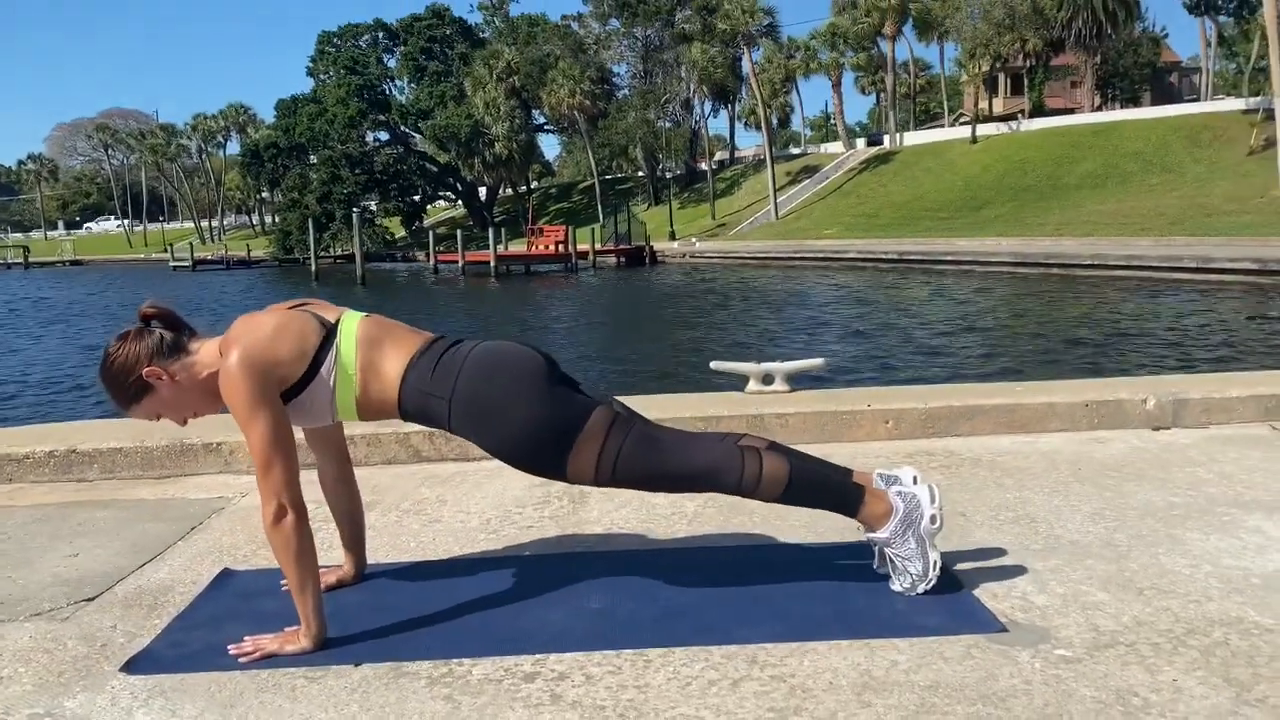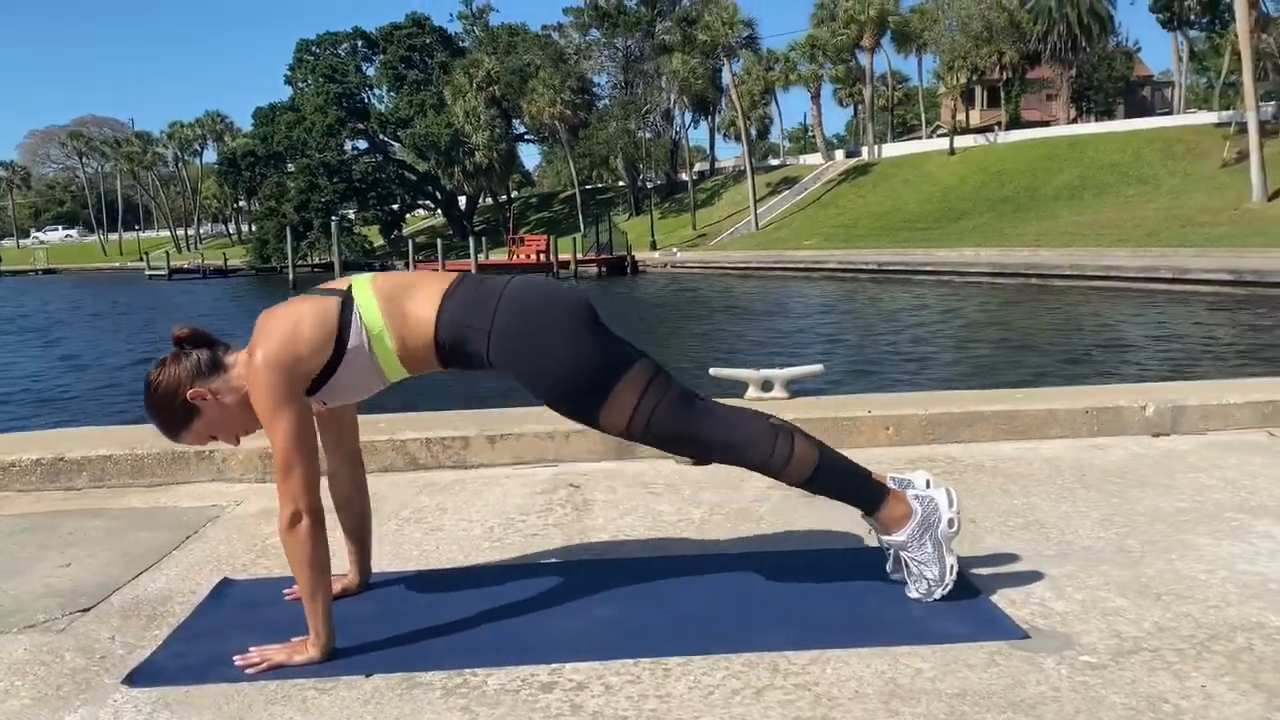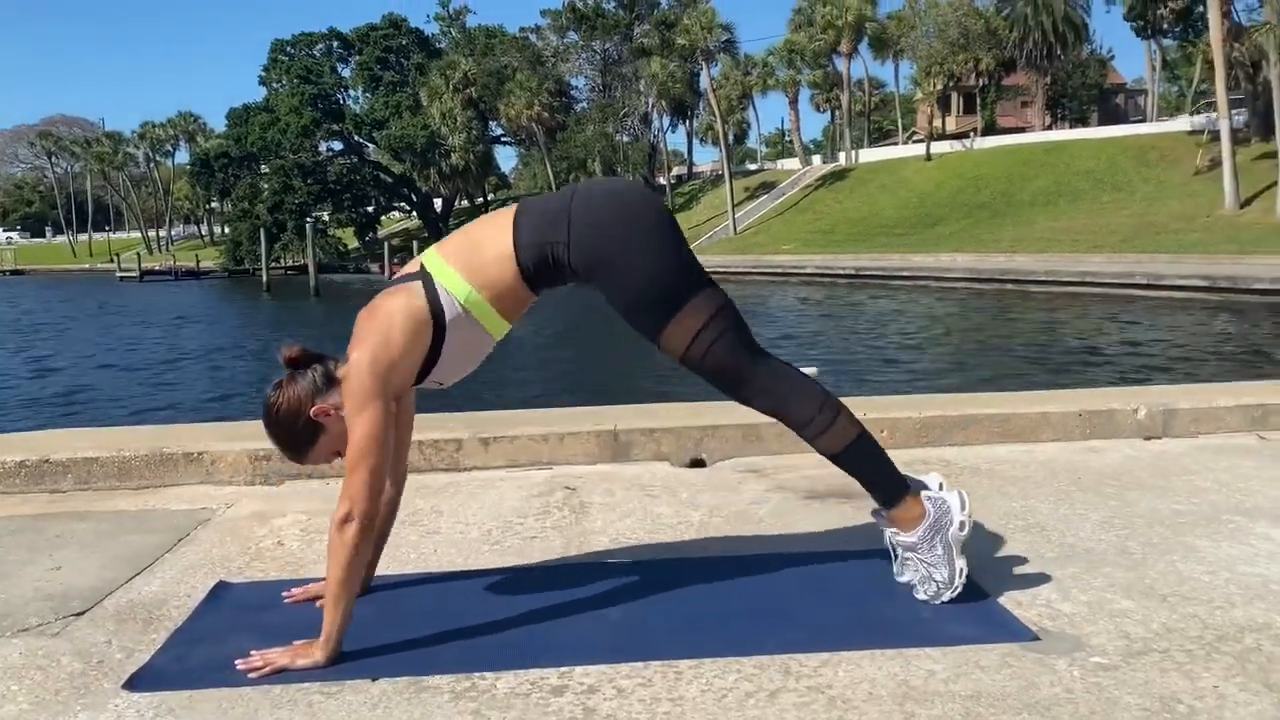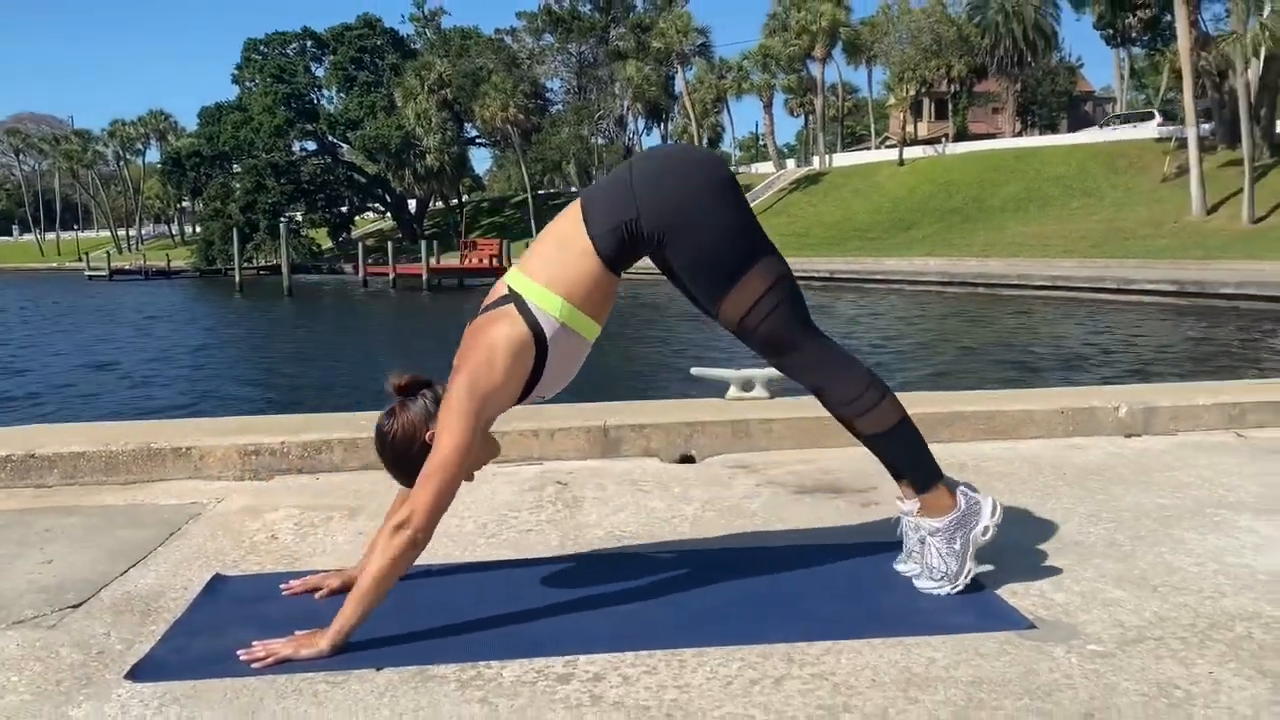
dt=0.3s
person 1, frame 1
left shoulder: (238, 365)
right shoulder: (273, 340)
left elbow: (281, 506)
right elbow: (332, 458)
left wrist: (308, 627)
right wrist: (354, 562)
left hip: (490, 396)
right hip: (495, 374)
left knee: (680, 461)
right knee: (674, 452)
left ankle: (886, 506)
right ankle: (875, 489)
person 1, frame 2
left shoulder: (268, 365)
right shoulder: (302, 351)
left elbow: (299, 508)
right elbow: (343, 463)
left wrist: (316, 636)
right wrist: (357, 571)
left hip: (522, 324)
right hip: (521, 314)
left knee: (699, 427)
right knee: (698, 424)
left ankle: (900, 510)
right ankle: (891, 494)
person 1, frame 3
left shoulder: (367, 370)
right shoulder: (380, 356)
left elbow: (355, 512)
right elbow: (385, 492)
left wrist: (323, 645)
right wrist: (348, 581)
left hip: (597, 231)
right hip: (596, 222)
left knee: (749, 376)
right knee: (746, 375)
left ankle: (917, 515)
right ankle: (903, 503)
person 1, frame 4
left shoulder: (472, 392)
right shoulder: (466, 380)
left elbow: (413, 522)
right elbow: (414, 511)
left wrist: (330, 637)
right wrist: (360, 573)
left hip: (669, 199)
right hip: (659, 193)
left knee: (800, 349)
right knee: (793, 350)
left ankle: (944, 505)
right ankle: (925, 498)
